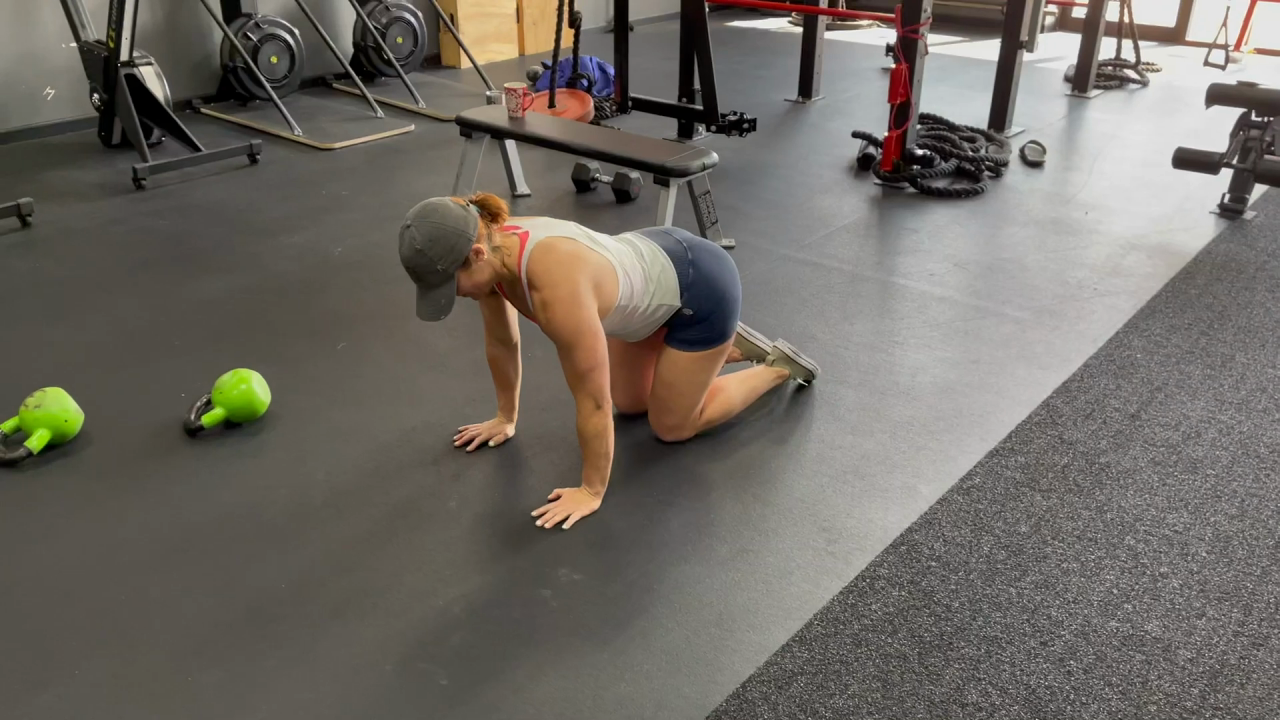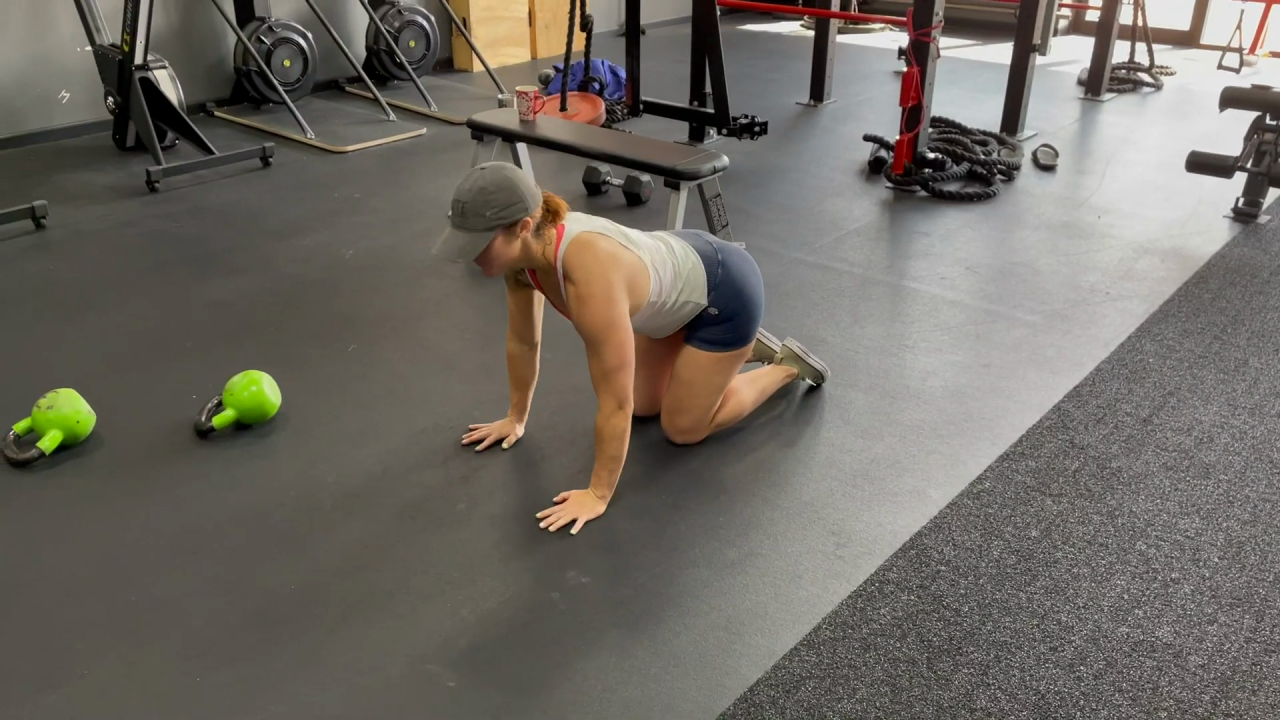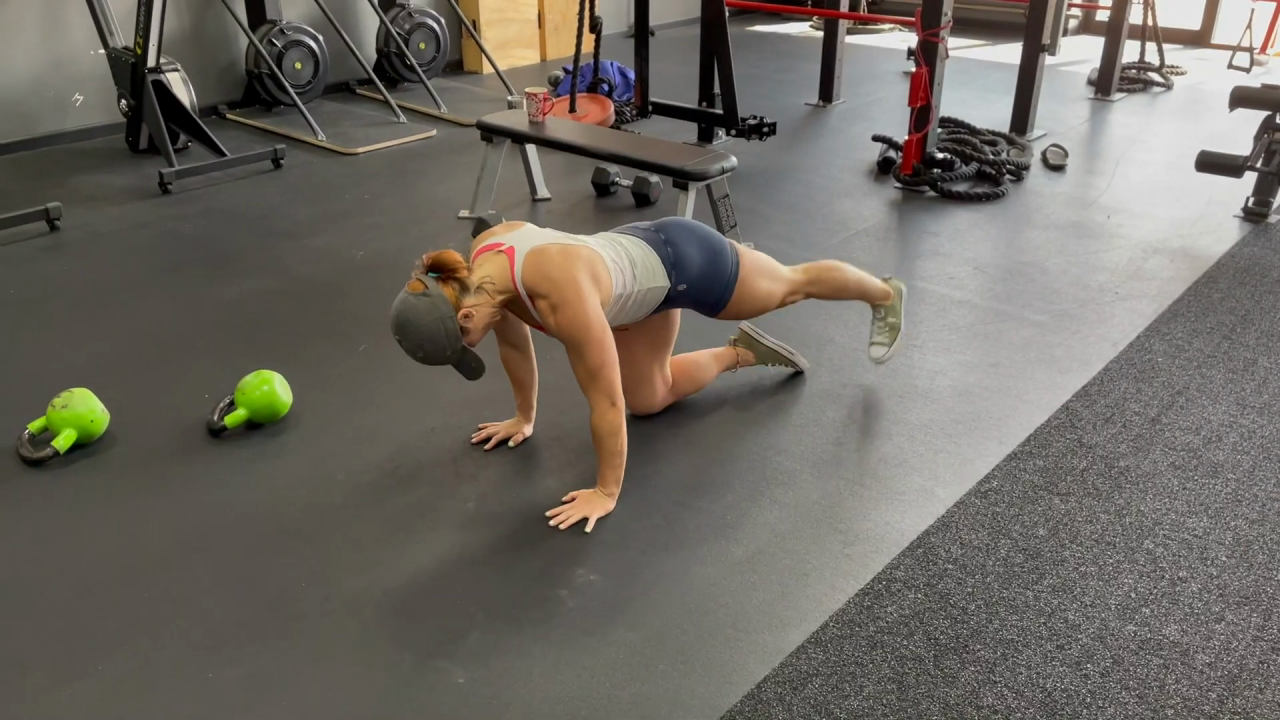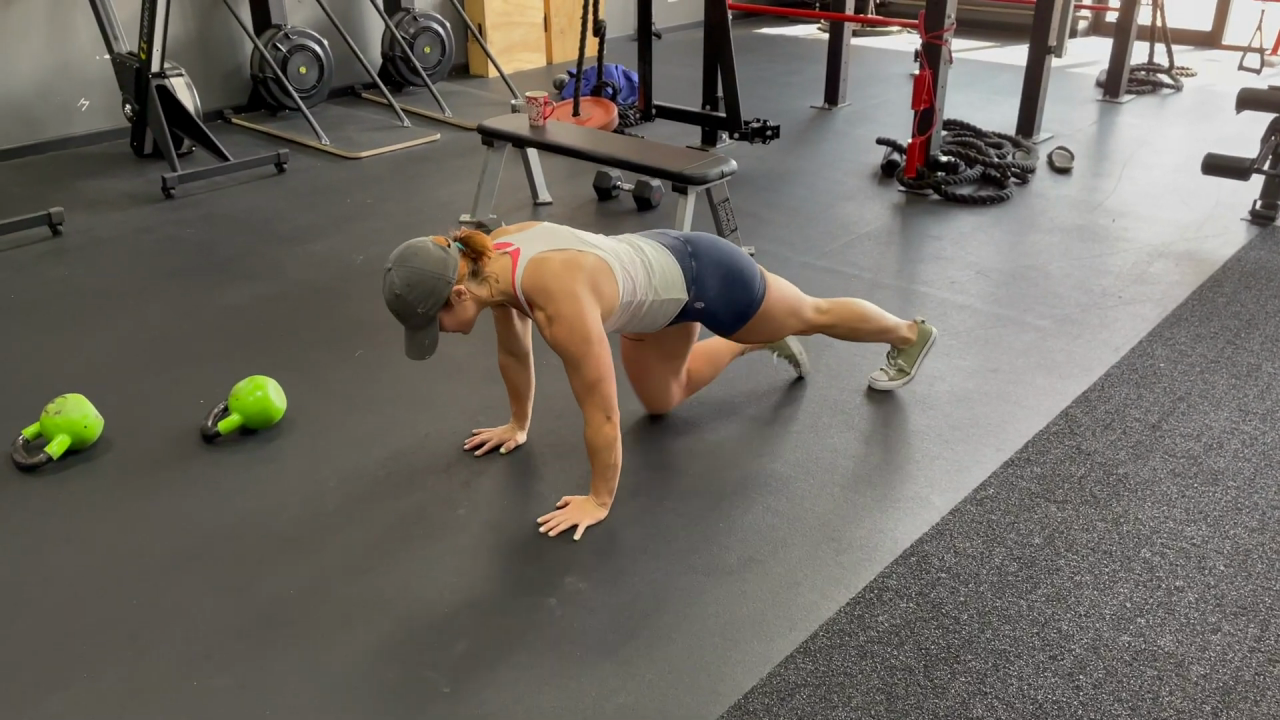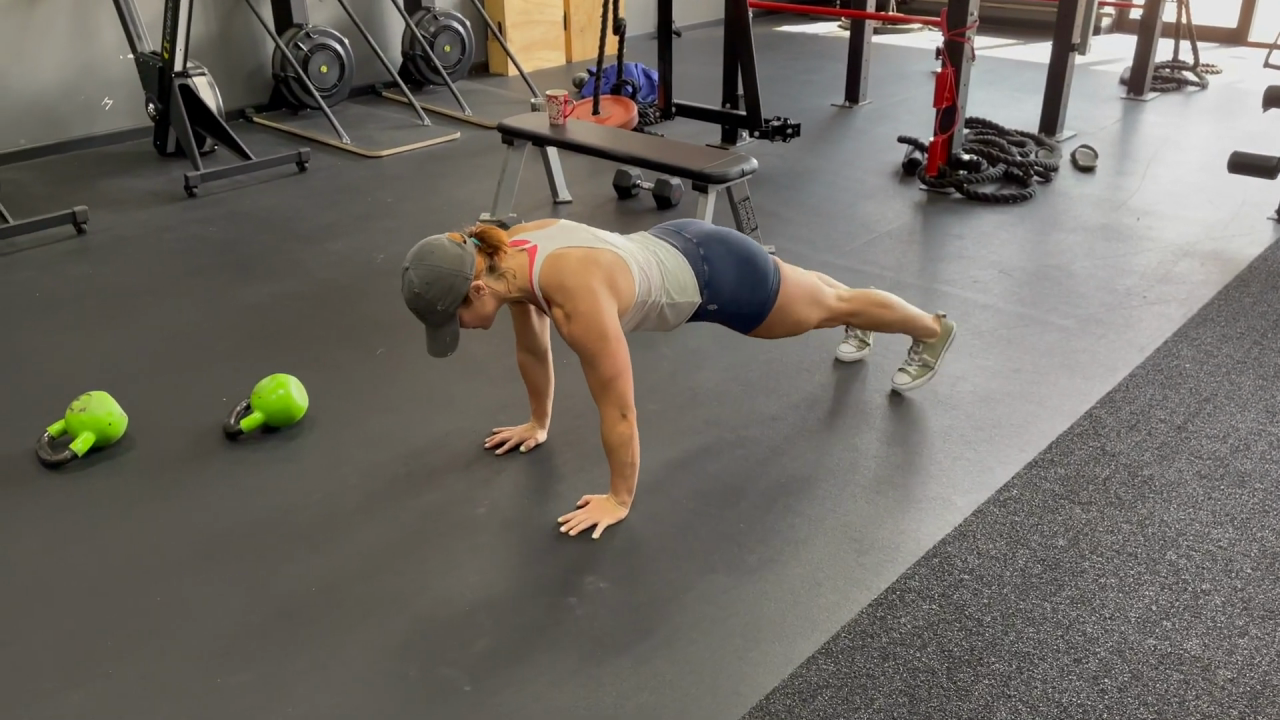
dt=1s
person 1, frame 1
left shoulder: (556, 288)
right shoulder: (492, 249)
left elbow: (593, 402)
right elbow: (501, 342)
left wrist: (592, 492)
right wrist: (506, 418)
left hip: (700, 288)
right hip: (655, 261)
left knee: (671, 426)
right knee: (630, 403)
left ankle: (777, 367)
right ankle: (732, 346)
person 1, frame 2
left shoulder: (591, 280)
right shoulder: (523, 248)
left elbow: (614, 403)
right elbow: (523, 339)
left wrist: (598, 494)
right wrist: (516, 417)
left hip: (725, 291)
right hip: (679, 268)
left knee: (683, 427)
right knee: (644, 405)
left ankle: (788, 366)
right ankle: (744, 347)
person 1, frame 3
left shoulder: (560, 296)
right shoulder: (478, 268)
left elbow: (606, 400)
right elbow: (514, 343)
left wrist: (606, 492)
right wrist: (523, 417)
left hip: (684, 263)
right hip: (639, 261)
left knee: (791, 285)
right knee: (648, 400)
left ankle: (884, 294)
right ankle: (741, 352)
person 1, frame 4
left shoulder: (557, 299)
right shoulder: (492, 261)
left elbow: (601, 412)
right elbow: (513, 350)
left wrist: (600, 500)
right wrist: (519, 423)
left hip: (700, 277)
right hip: (657, 260)
left knee: (809, 317)
right knee: (660, 401)
left ankle: (909, 333)
right ankle: (753, 342)
person 1, frame 5
left shoulder: (574, 296)
right shoulder: (509, 256)
left elbow: (618, 409)
right elbow: (531, 349)
left wrist: (620, 499)
right wrist: (539, 422)
left hip: (717, 274)
right hip: (676, 247)
left knee: (825, 308)
right knee: (798, 289)
left ankle: (933, 329)
right ankle: (862, 322)
